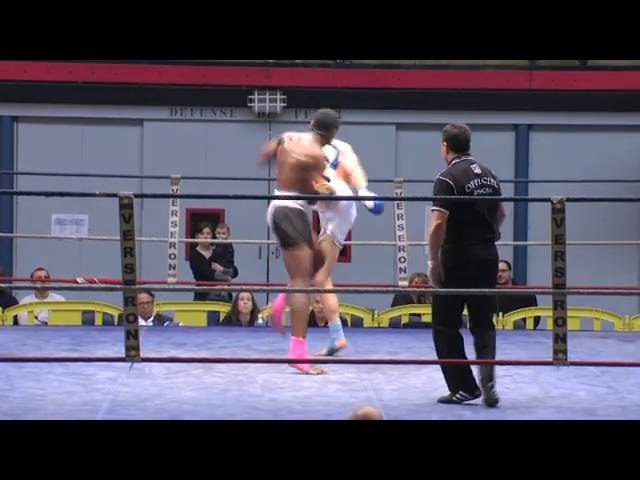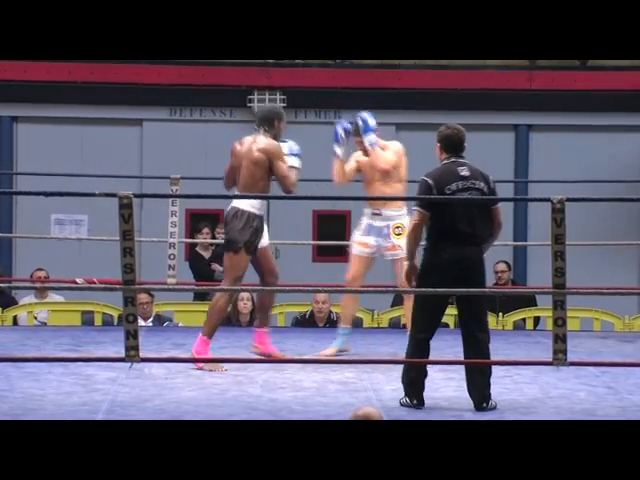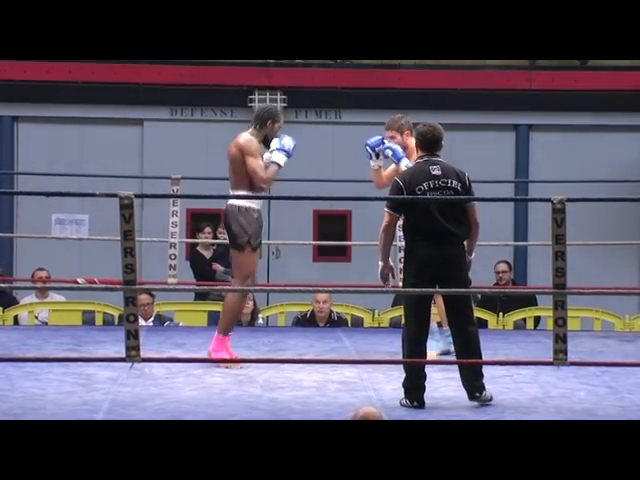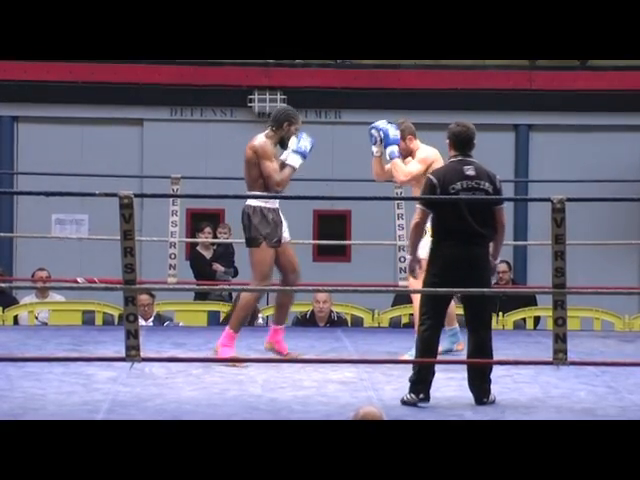
dt=0.5s
person 1, frame 1
left shoulder: (447, 178)
right shoulder: (488, 174)
left elbow: (438, 224)
right elbow: (500, 214)
left wrist: (433, 261)
left hip: (460, 258)
right hip: (488, 254)
left knee: (445, 325)
right knee: (483, 323)
left ankle: (463, 387)
right ankle: (488, 382)
person 1, frame 2
left shoulder: (433, 179)
right shoulder: (483, 178)
left elbow: (417, 224)
right elbow: (497, 223)
left wrist: (410, 261)
left hip: (440, 259)
right hip: (472, 259)
left knee: (422, 329)
right knee: (476, 330)
left ankle: (413, 393)
right ankle: (482, 397)
person 1, frame 3
left shoulder: (405, 179)
right shoulder: (459, 176)
left elbow: (388, 225)
right elbow: (473, 221)
left wrist: (384, 261)
right wrist: (469, 253)
left hip: (420, 257)
right hip: (453, 256)
left knee: (415, 328)
right knee: (464, 323)
left ankle: (414, 394)
right ankle: (476, 387)
person 1, frame 4
left shoulder: (439, 177)
right shoulder: (489, 178)
left elbow: (419, 221)
right elbow: (500, 224)
left wrist: (413, 254)
right wrist: (494, 256)
left hip: (445, 257)
right hip: (477, 258)
left knee: (430, 323)
right knee: (480, 326)
left ankle: (419, 388)
right ankle: (482, 391)
person 2, frame 1
left shoulder: (288, 137)
right shoulder: (316, 155)
left elbow: (264, 156)
right elbow: (316, 190)
left hip: (280, 208)
right hip: (291, 211)
left knee: (314, 258)
right knee: (301, 282)
left ankle: (284, 302)
right ankle: (299, 355)
person 2, frame 2
left shoulder: (242, 144)
right shoulder: (271, 146)
left elbow: (228, 183)
right elbow: (289, 187)
right wrist: (293, 160)
left hip: (250, 217)
right hip: (244, 217)
left knee: (271, 277)
right knee: (231, 285)
left ankle: (262, 341)
right ankle: (201, 348)
person 2, frame 3
left shoulder: (247, 142)
right shoulder: (248, 142)
right elbow: (262, 182)
left wrist: (272, 155)
right wrist: (280, 156)
left hip: (246, 213)
right hip: (243, 213)
left knee: (244, 282)
right knee: (243, 282)
left ankle: (223, 345)
right ankle: (218, 345)
person 2, frame 4
left shoulder: (267, 145)
right shoulder: (261, 145)
right elbow: (276, 184)
left wrist: (290, 154)
right wrist: (297, 157)
left hip: (272, 214)
right hip: (260, 215)
left knee: (292, 274)
right knee: (261, 282)
left ankle: (275, 339)
right ankle: (226, 344)
person 3, frame 1
left shoulder: (342, 149)
left elbow: (355, 172)
left wrist: (365, 193)
left hip: (339, 201)
right hip: (328, 213)
right knee: (321, 279)
right ankle: (336, 337)
person 3, frame 2
left shoulder: (394, 148)
right shoulder: (360, 157)
left elbow: (383, 164)
right elbow: (340, 179)
left wrist: (370, 137)
right wrist: (339, 147)
left hip: (395, 222)
right hip: (370, 221)
left knee: (405, 286)
right knee: (352, 282)
right ankle: (342, 340)
person 3, frame 3
right shoulder: (401, 157)
right elbow: (380, 183)
left wrist: (403, 162)
right wrist: (375, 159)
left ankle: (435, 339)
right ankle: (448, 341)
person 3, frame 4
left shoulder: (427, 154)
right shoulder: (411, 158)
left elbow: (401, 177)
right elbow: (380, 175)
left wrist: (391, 148)
right wrist: (378, 146)
right hip: (431, 226)
left knee: (417, 284)
right ankle: (454, 338)
